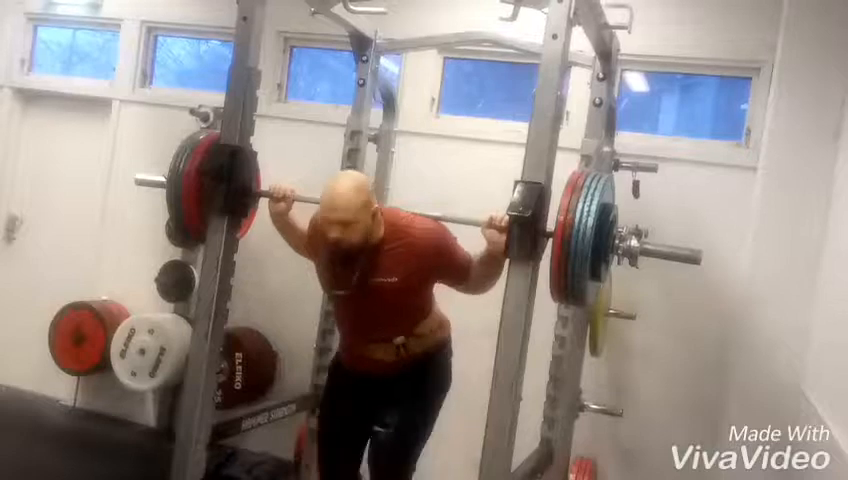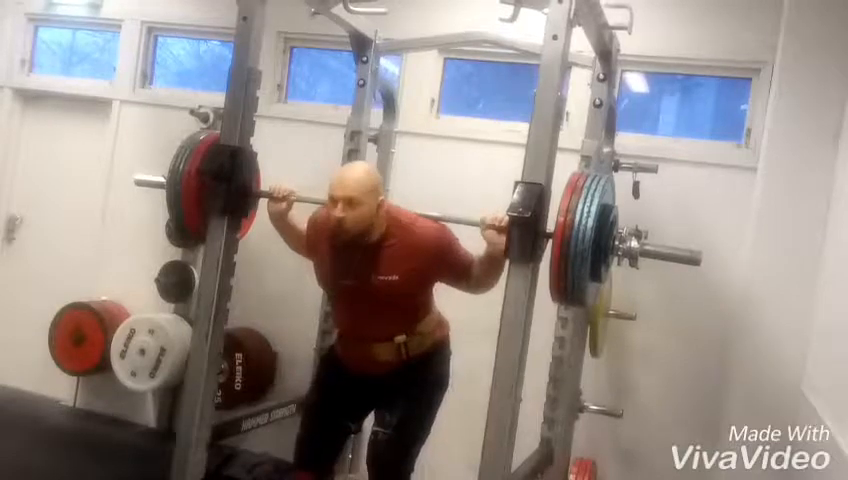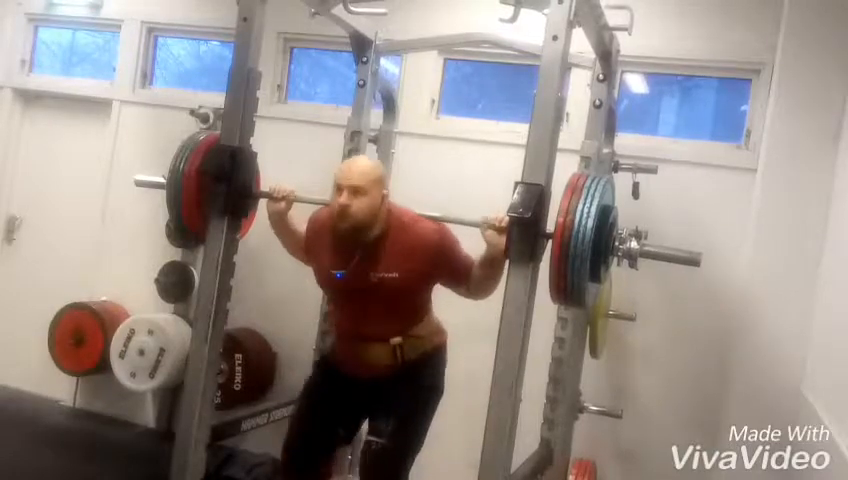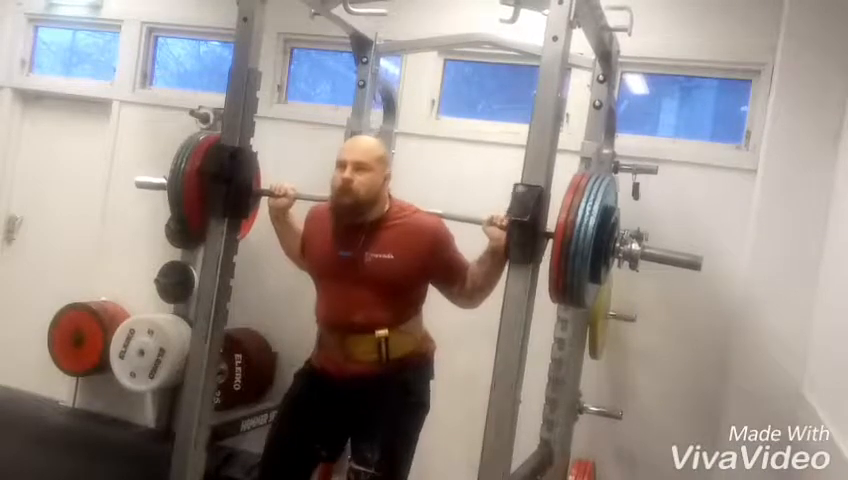
dt=0.5s
person 1, frame 1
left shoulder: (423, 240)
right shoulder: (325, 230)
left elbow: (473, 282)
left wrist: (495, 253)
right wrist: (281, 218)
left hip: (418, 368)
right hip: (354, 362)
person 1, frame 2
left shoulder: (424, 239)
right shoulder: (323, 226)
left elbow: (474, 280)
left wrist: (495, 253)
right wrist: (279, 217)
left hip: (415, 365)
right hip: (348, 357)
person 1, frame 3
left shoulder: (424, 238)
right shoulder: (323, 225)
left elbow: (475, 286)
left wrist: (495, 255)
right wrist: (279, 219)
left hip: (409, 371)
right hip: (343, 362)
person 1, frame 4
left shoulder: (423, 231)
right shoulder: (319, 219)
left elbow: (467, 293)
left wrist: (497, 252)
right wrist: (279, 215)
left hip: (394, 379)
right hip: (326, 369)
